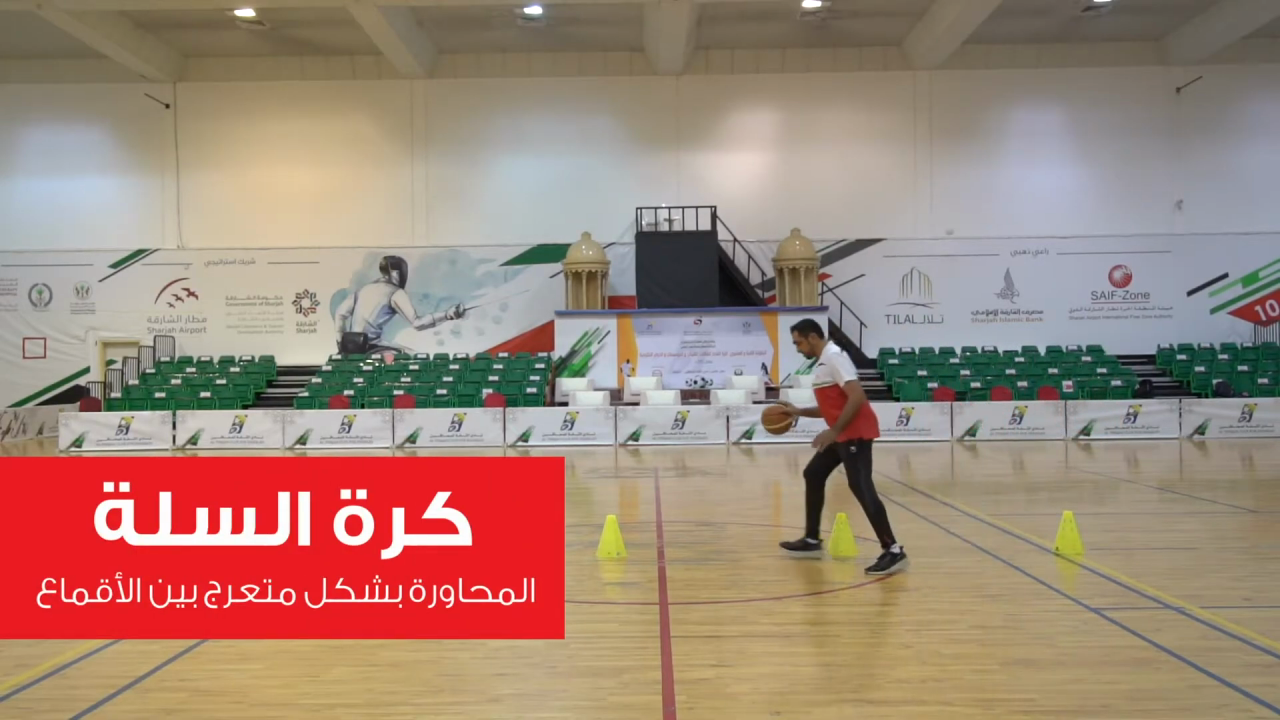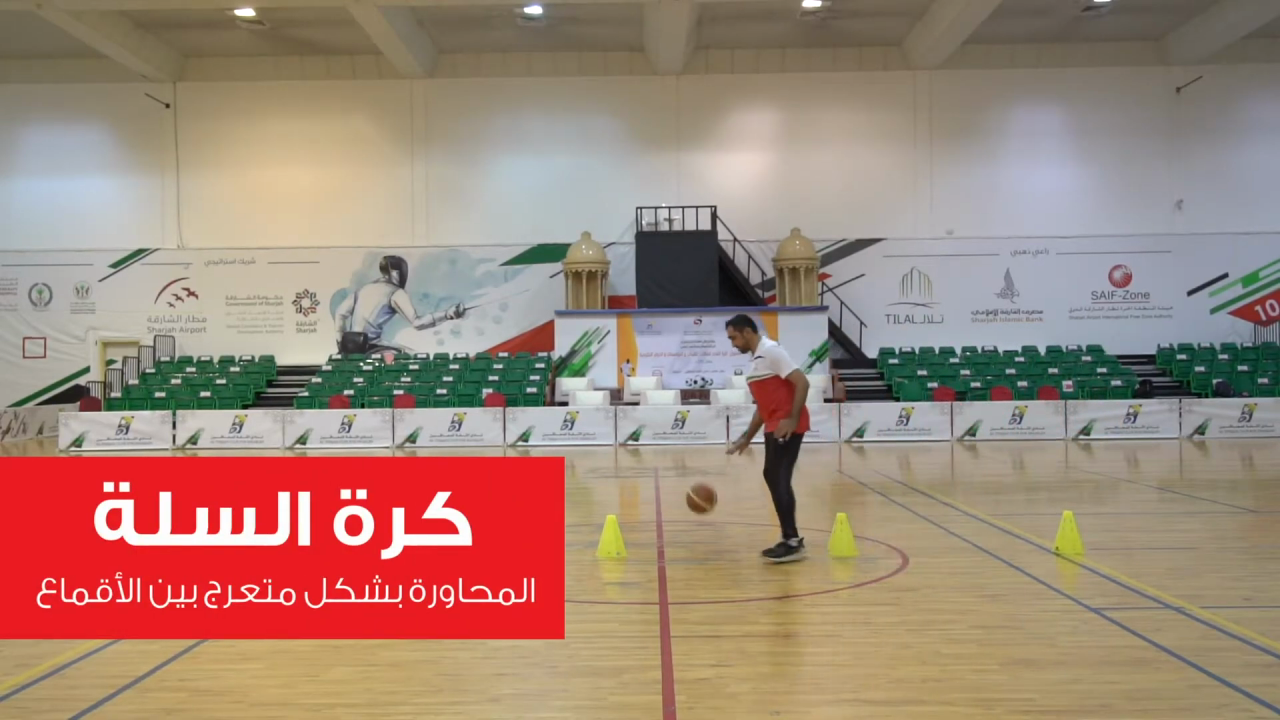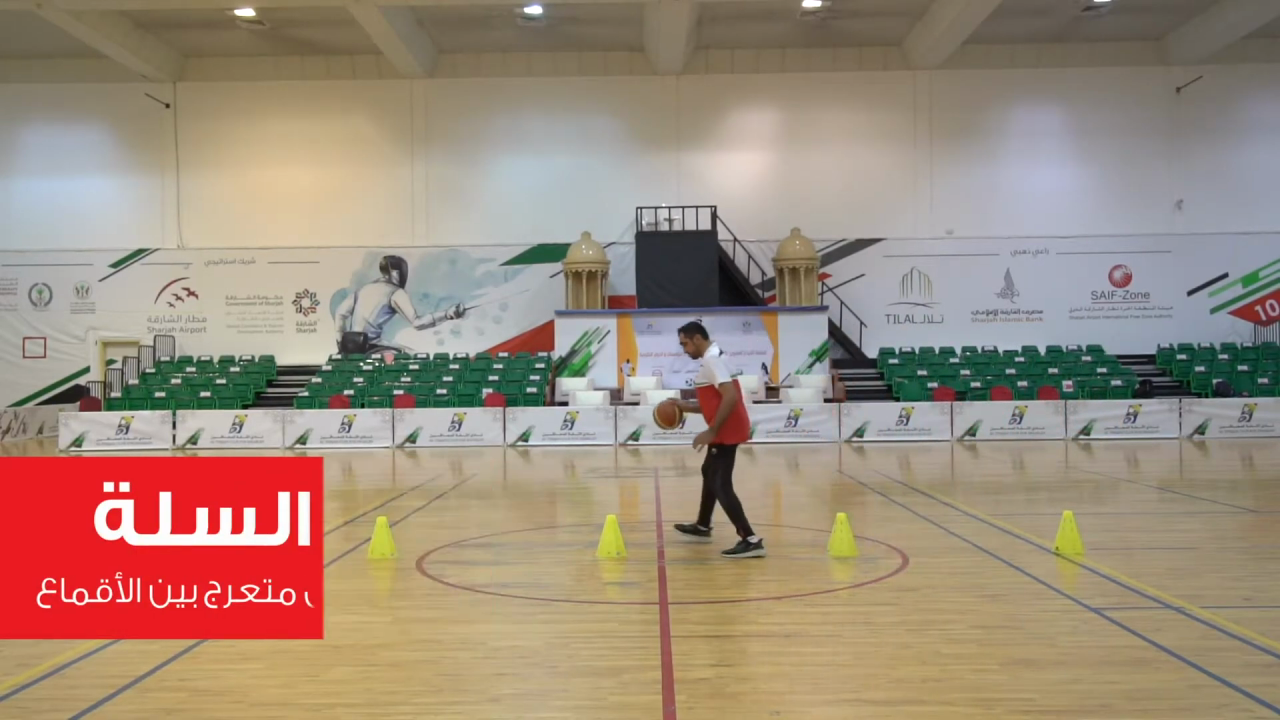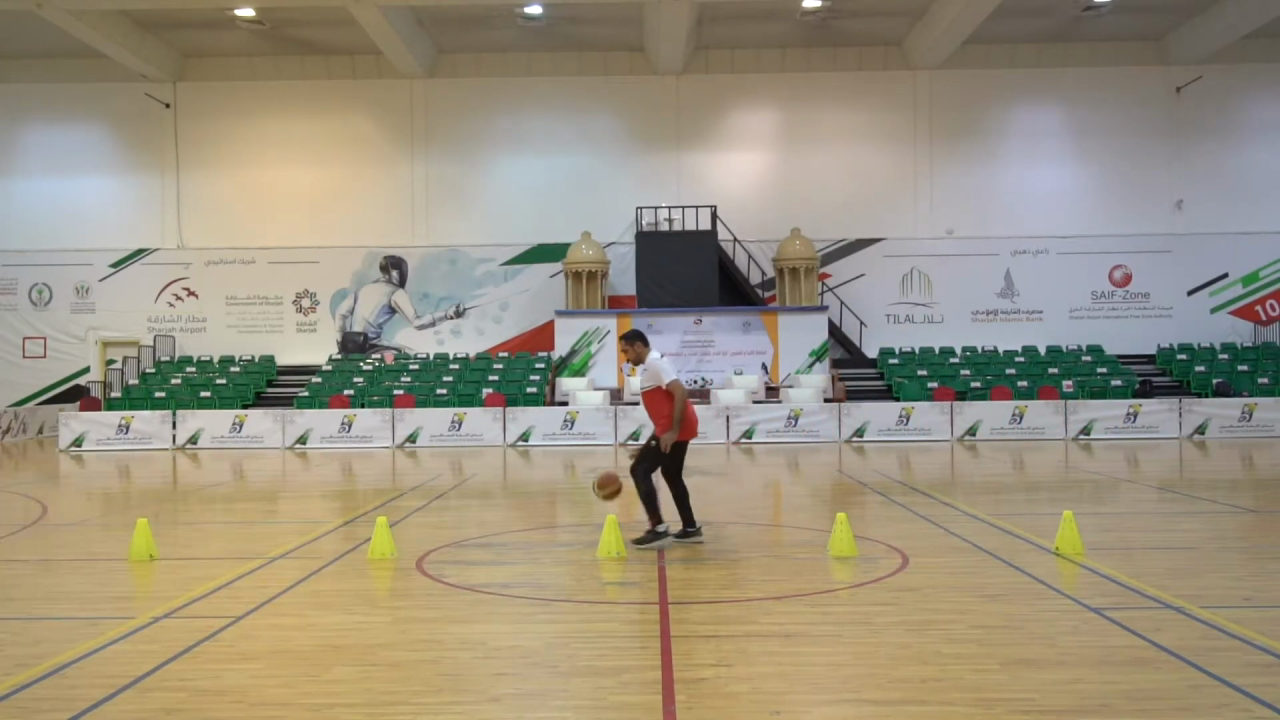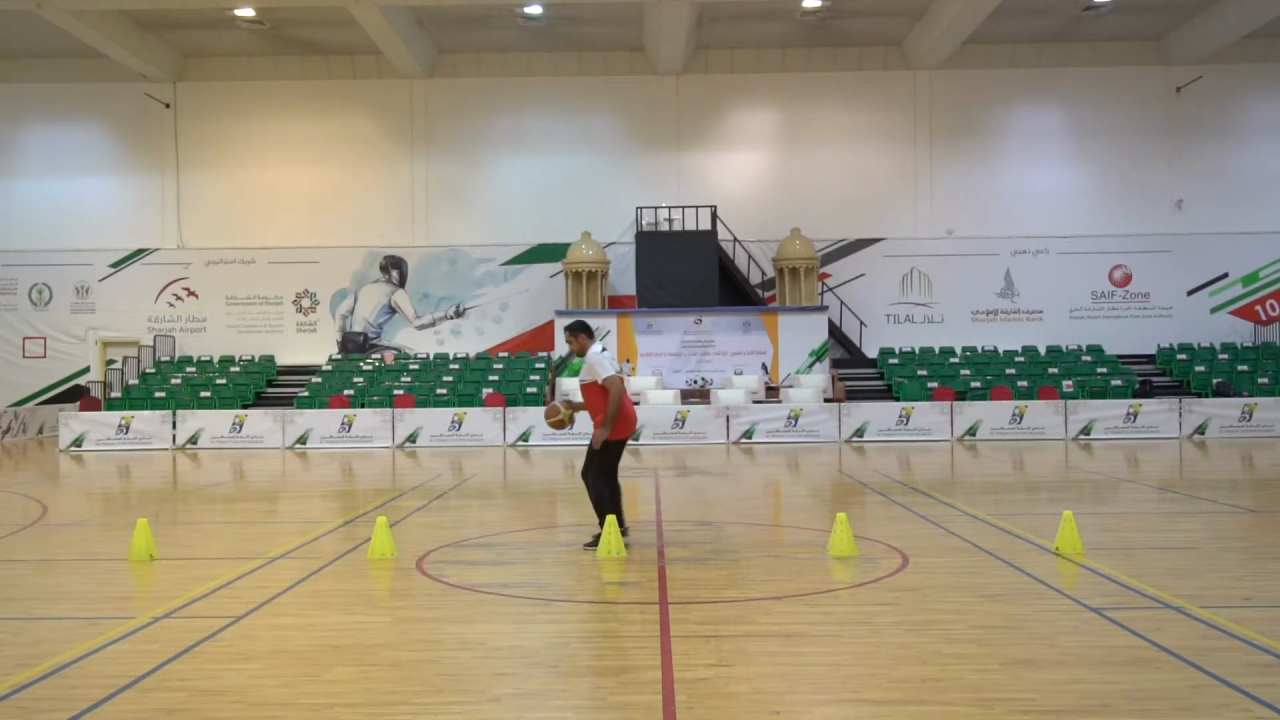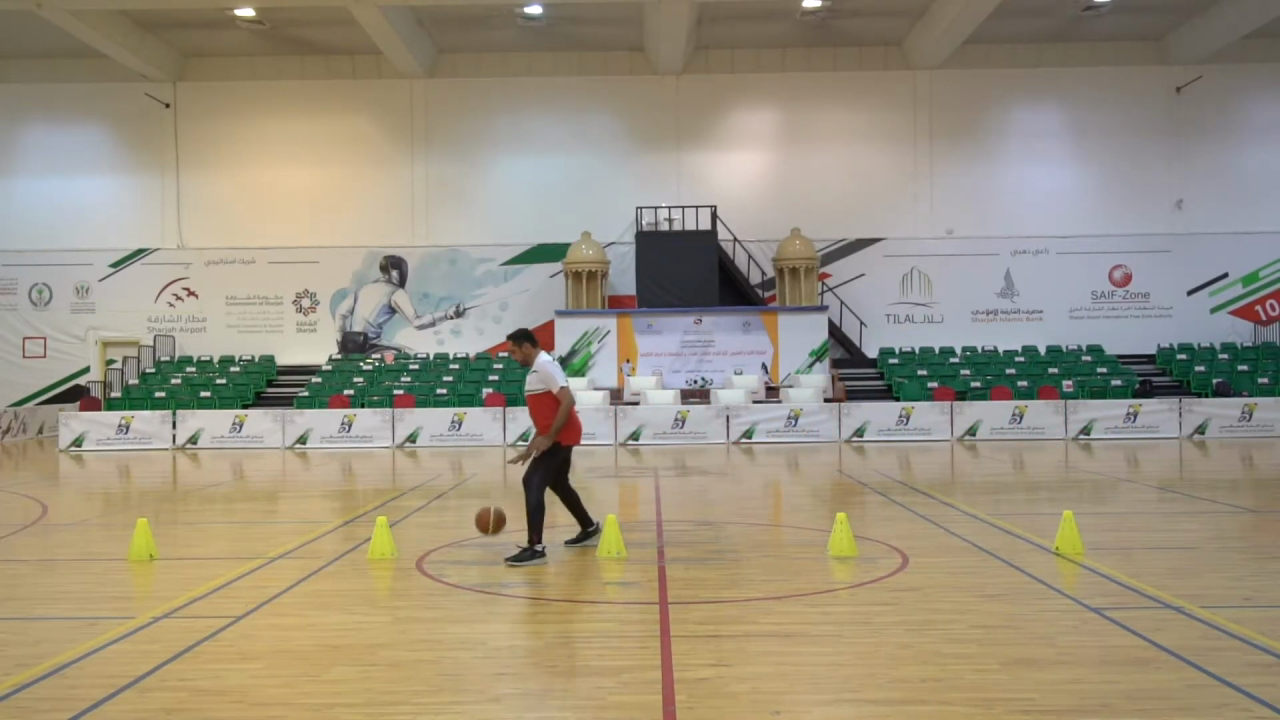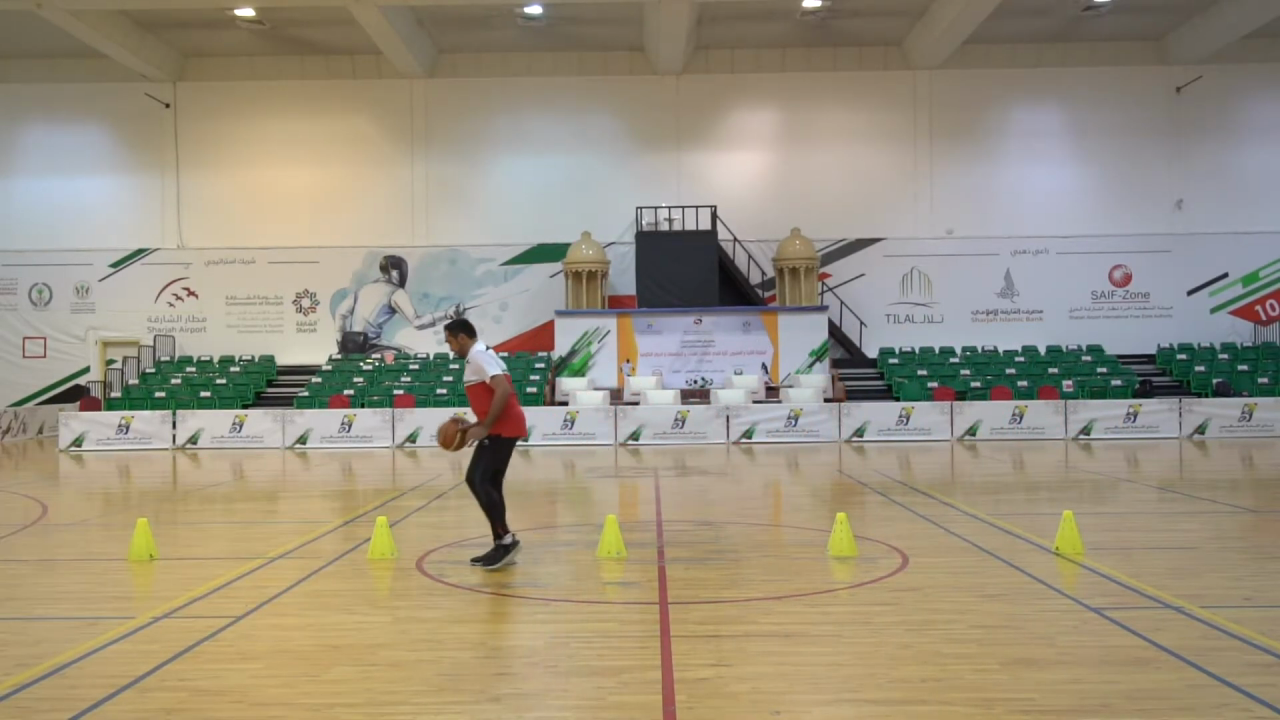
dt=0.4s
person 1, frame 1
left shoulder: (834, 358)
right shoulder: (822, 363)
left elbow: (856, 397)
left wrist: (834, 431)
right wrist: (799, 412)
left hip: (855, 433)
right hip: (841, 435)
left knee: (861, 488)
right knee: (813, 476)
left ankle: (892, 550)
right ankle: (812, 540)
person 1, frame 2
left shoulder: (771, 351)
right shoulder: (756, 359)
left elbow: (802, 383)
left wrist: (793, 419)
right wrist: (745, 439)
left hip: (786, 425)
right hip: (775, 426)
left knee: (778, 479)
right knee: (772, 478)
left ankle: (791, 543)
right ankle: (791, 539)
person 1, frame 3
left shoulder: (712, 361)
right shoulder: (711, 359)
left elbow: (730, 398)
left wrist: (711, 431)
right wrist: (688, 406)
left hip: (726, 431)
right hip: (727, 430)
left knee: (721, 484)
right knee: (710, 472)
left ankle: (752, 541)
right ankle: (702, 526)
person 1, frame 4
left shoulder: (655, 364)
right shoulder: (651, 367)
left elbow: (680, 392)
left wrist: (673, 431)
right wrist: (648, 445)
left hip: (673, 430)
right hip: (677, 429)
left knee: (639, 472)
right knee: (671, 475)
left ankle: (659, 528)
right ankle: (691, 528)
person 1, frame 5
left shoulder: (595, 358)
right shoulder: (599, 357)
left elbow: (617, 391)
left wrist: (605, 428)
right wrist: (578, 406)
left hip: (613, 427)
right hip: (621, 426)
left knee: (591, 475)
right knee: (606, 475)
right ankle: (619, 527)
person 1, frame 6
left shoulder: (545, 367)
right shoulder: (538, 369)
left elbow: (568, 402)
left wrist: (547, 439)
right wrist: (532, 449)
left hip: (560, 436)
right hip: (556, 436)
left knee: (532, 482)
right knee: (558, 483)
left ankle: (535, 547)
right ankle: (588, 528)
person 1, frame 7
left shoulder: (478, 357)
right shoulder: (481, 356)
left elbow: (504, 390)
left wrist: (484, 427)
right wrist: (478, 428)
left hip: (502, 428)
right hip: (502, 428)
left knee: (476, 479)
right knee: (487, 484)
left ankle: (503, 539)
right ankle: (503, 542)
